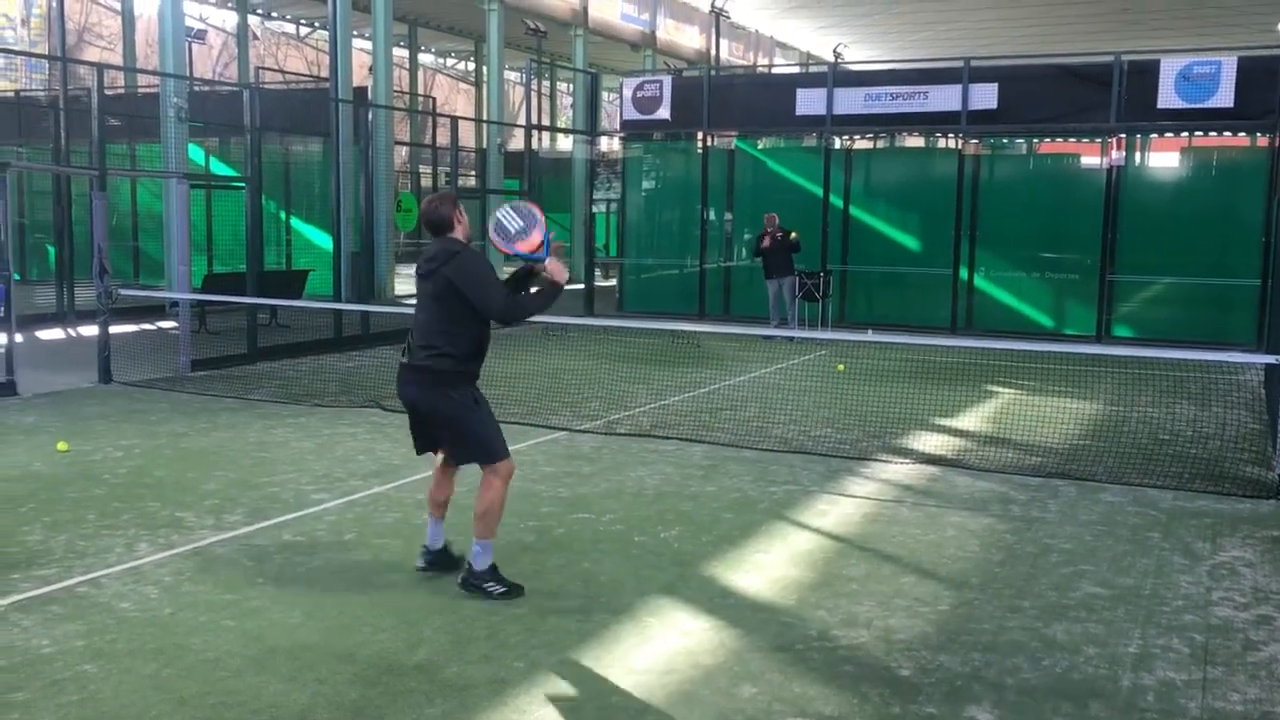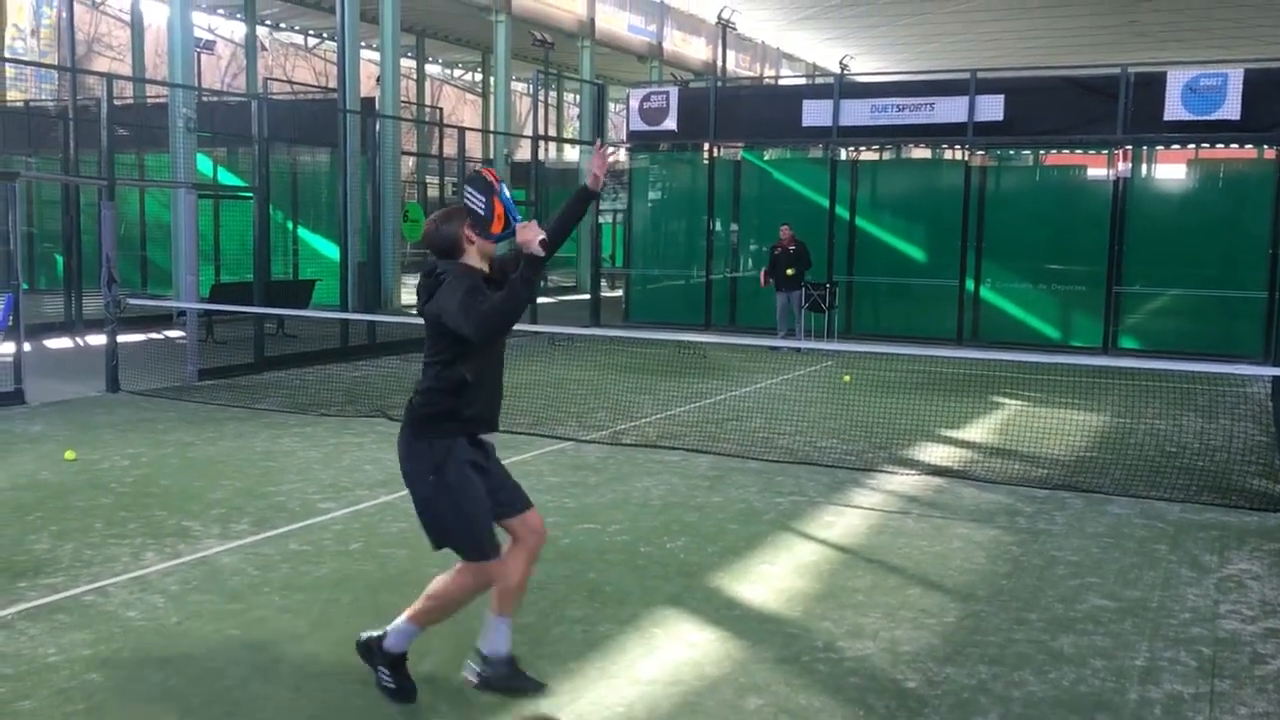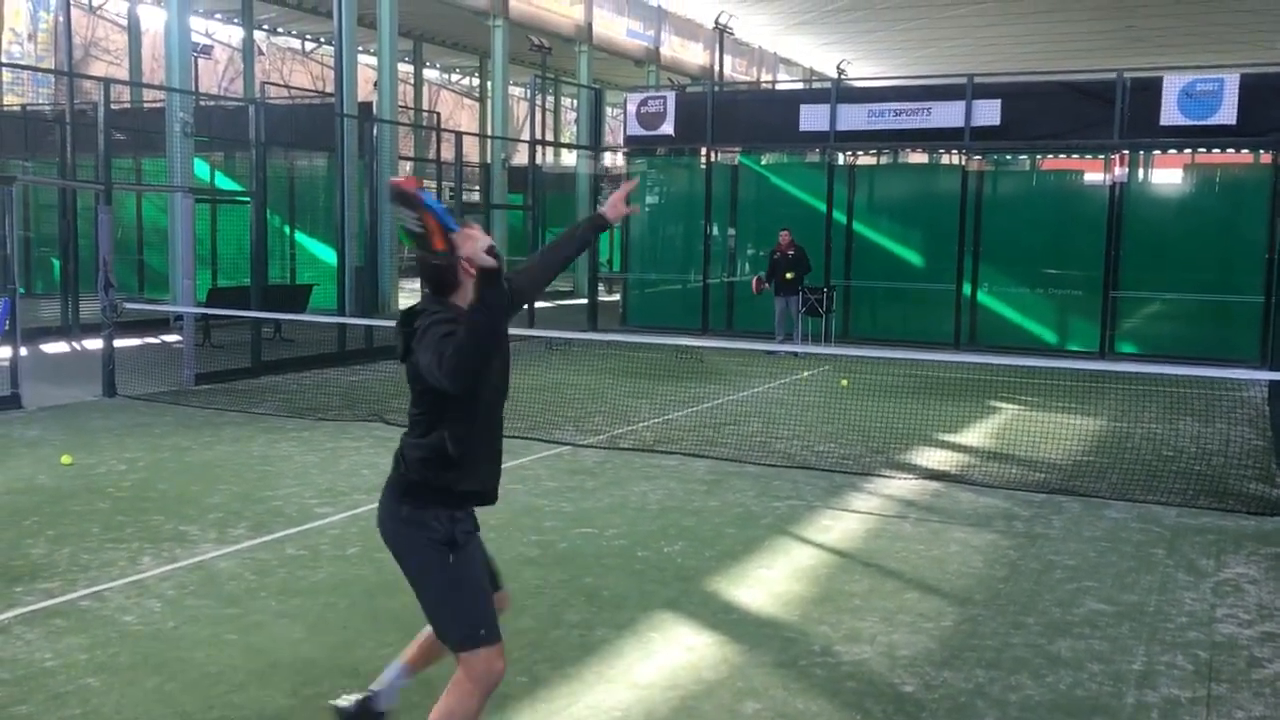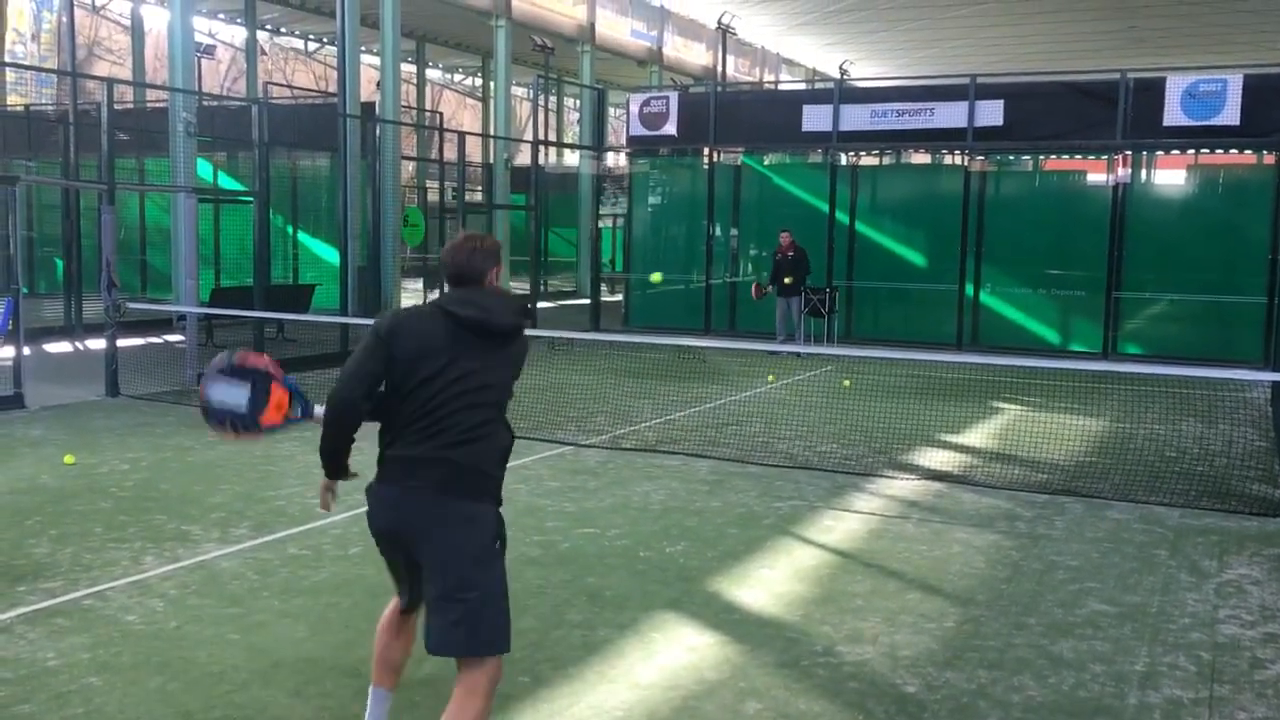
dt=0.5s
person 1, frame 1
left shoulder: (440, 262)
right shoulder: (465, 259)
left elbow: (496, 296)
right elbow: (505, 312)
left wrist: (532, 271)
right wrist: (552, 286)
left hip: (416, 381)
right hip: (448, 384)
left knee: (449, 460)
right knee: (498, 468)
left ankle: (434, 547)
right ankle: (481, 568)
person 1, frame 2
left shoulder: (485, 278)
right shoulder: (455, 285)
left elbow: (546, 242)
right elbow: (488, 325)
left wrist: (590, 188)
right wrist: (529, 260)
left hip: (464, 438)
right hip: (436, 441)
left knee: (530, 533)
right knee: (484, 566)
left ankle: (493, 658)
right ankle: (388, 646)
person 1, frame 3
left shoulder: (465, 315)
right shoulder: (439, 331)
left elbow: (532, 276)
right elbow: (459, 378)
left wrist: (599, 221)
right wrist: (478, 271)
left hip: (436, 505)
right hip: (429, 512)
left knee: (490, 600)
right knee: (485, 666)
person 1, frame 4
left shoulder: (399, 326)
right shoulder: (511, 332)
left elbow: (347, 403)
left wrist: (333, 470)
left hip: (393, 496)
right hip: (463, 508)
left knee: (408, 603)
right knee: (481, 667)
